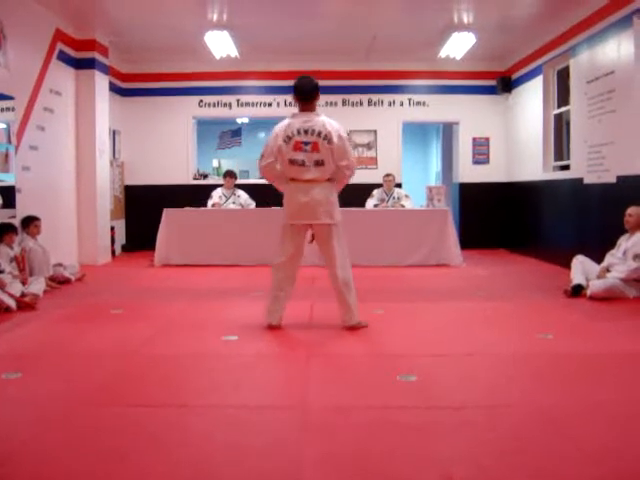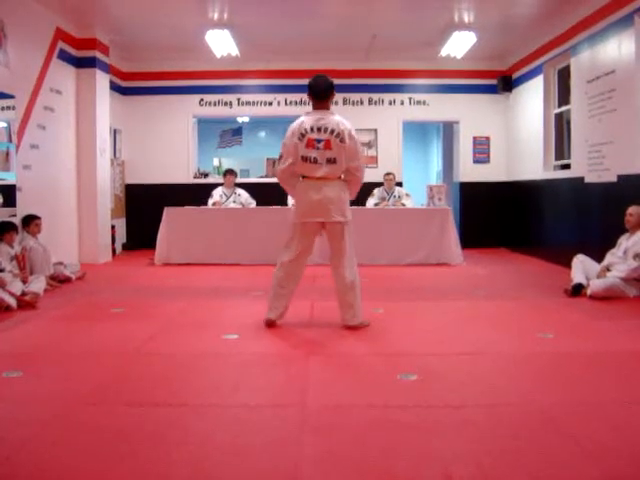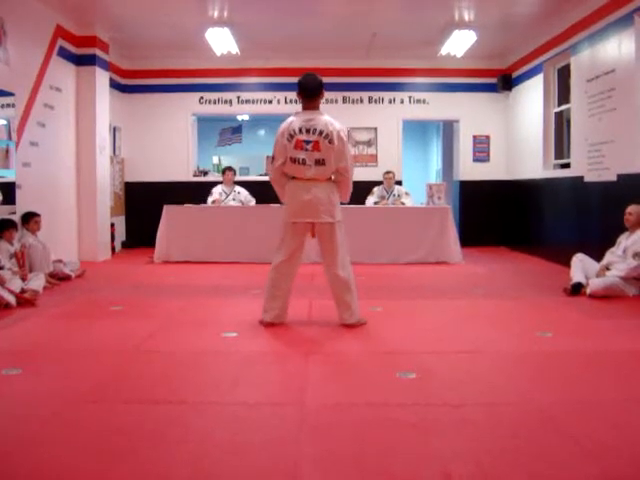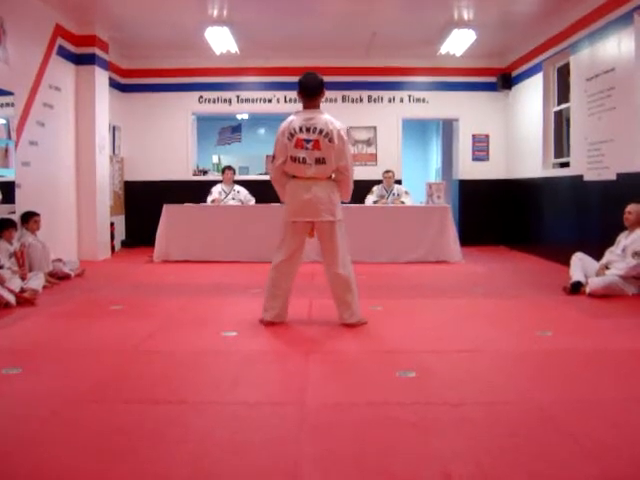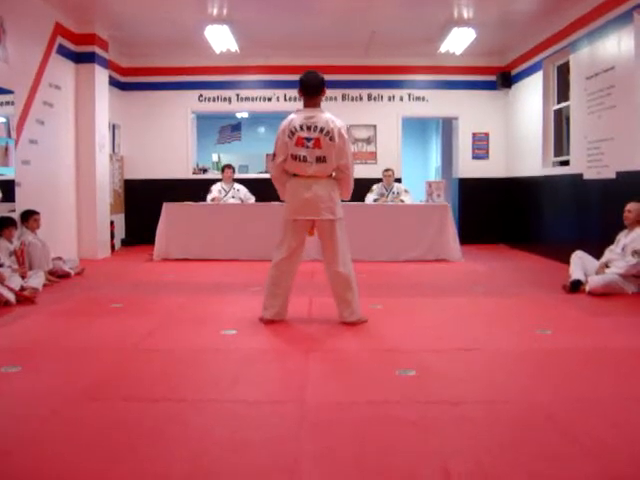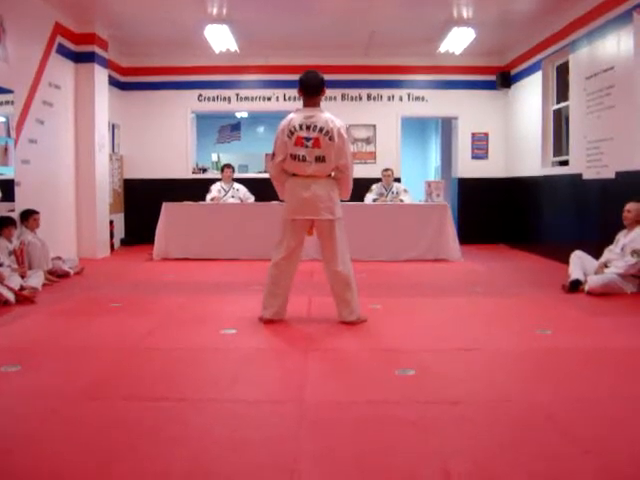
dt=0.3s
person 1, frame 1
left shoulder: (283, 128)
right shoulder: (332, 127)
left elbow: (266, 165)
right elbow: (347, 167)
left hip: (295, 197)
right hip: (323, 197)
left knee: (286, 260)
right knee: (338, 260)
left ankle: (274, 317)
right ankle: (351, 317)
person 1, frame 2
left shoulder: (297, 127)
right shoulder: (344, 127)
left elbow: (284, 170)
right elbow: (356, 169)
right wrist: (346, 194)
left hip: (306, 196)
right hip: (335, 196)
left knee: (292, 257)
right knee: (343, 260)
left ankle: (274, 313)
right ankle: (353, 317)
person 1, frame 3
left shoulder: (287, 127)
right shoulder: (334, 127)
left elbow: (276, 170)
right elbow: (344, 170)
right wrist: (341, 198)
left hip: (296, 196)
right hip: (325, 196)
left knee: (284, 259)
right knee: (337, 260)
left ankle: (271, 314)
right ankle: (350, 315)
person 1, frame 4
left shoulder: (287, 126)
right shoulder: (334, 126)
left elbow: (277, 169)
right elbow: (345, 169)
left wrist: (287, 196)
right wrist: (342, 196)
left hip: (297, 195)
right hip: (325, 195)
left knee: (285, 258)
right knee: (337, 259)
left ankle: (272, 313)
right ankle: (350, 314)
person 1, frame 5
left shoulder: (288, 124)
right shoulder: (335, 125)
left elbow: (277, 167)
right elbow: (345, 167)
left wrist: (287, 194)
right wrist: (343, 195)
left hip: (297, 194)
right hip: (326, 194)
left knee: (285, 256)
right knee: (338, 257)
left ankle: (272, 311)
right ankle: (350, 313)
person 1, frame 6
left shoulder: (287, 124)
right shoulder: (335, 124)
left elbow: (276, 166)
right elbow: (344, 167)
left wrist: (286, 193)
right wrist: (342, 195)
left hip: (296, 194)
right hip: (325, 194)
left knee: (284, 256)
right knee: (337, 257)
left ankle: (271, 311)
right ankle: (349, 312)
